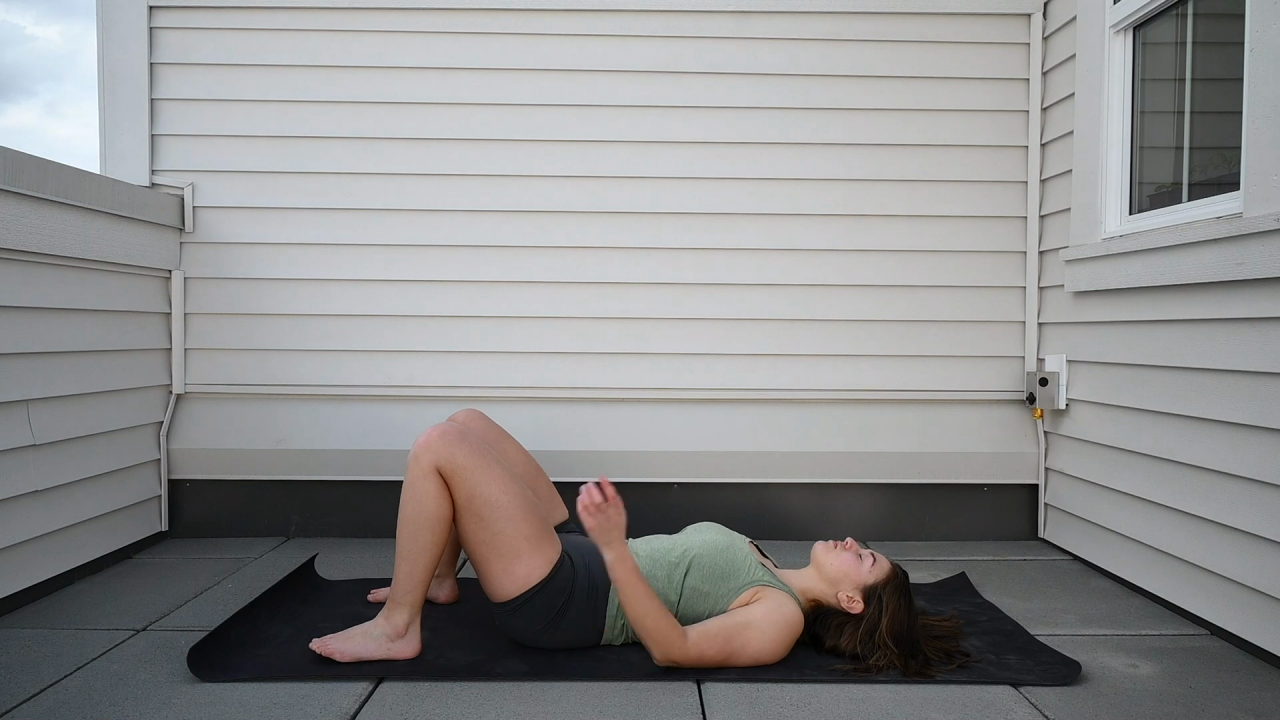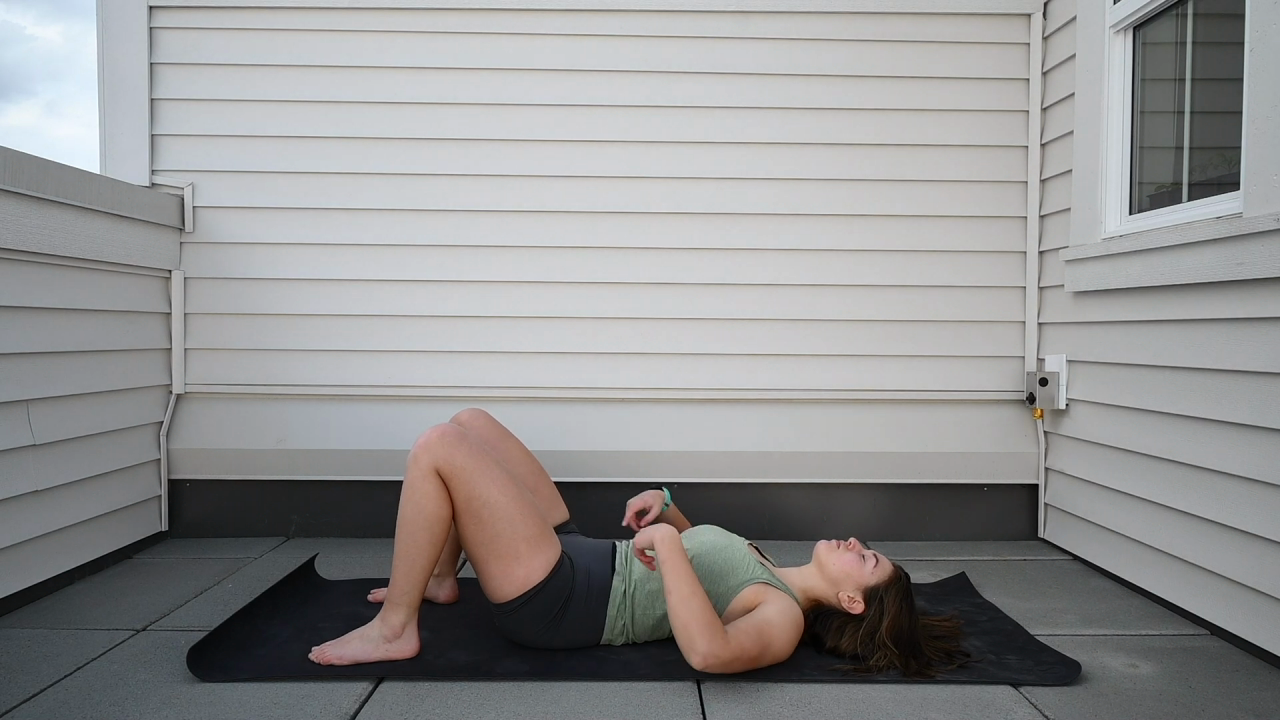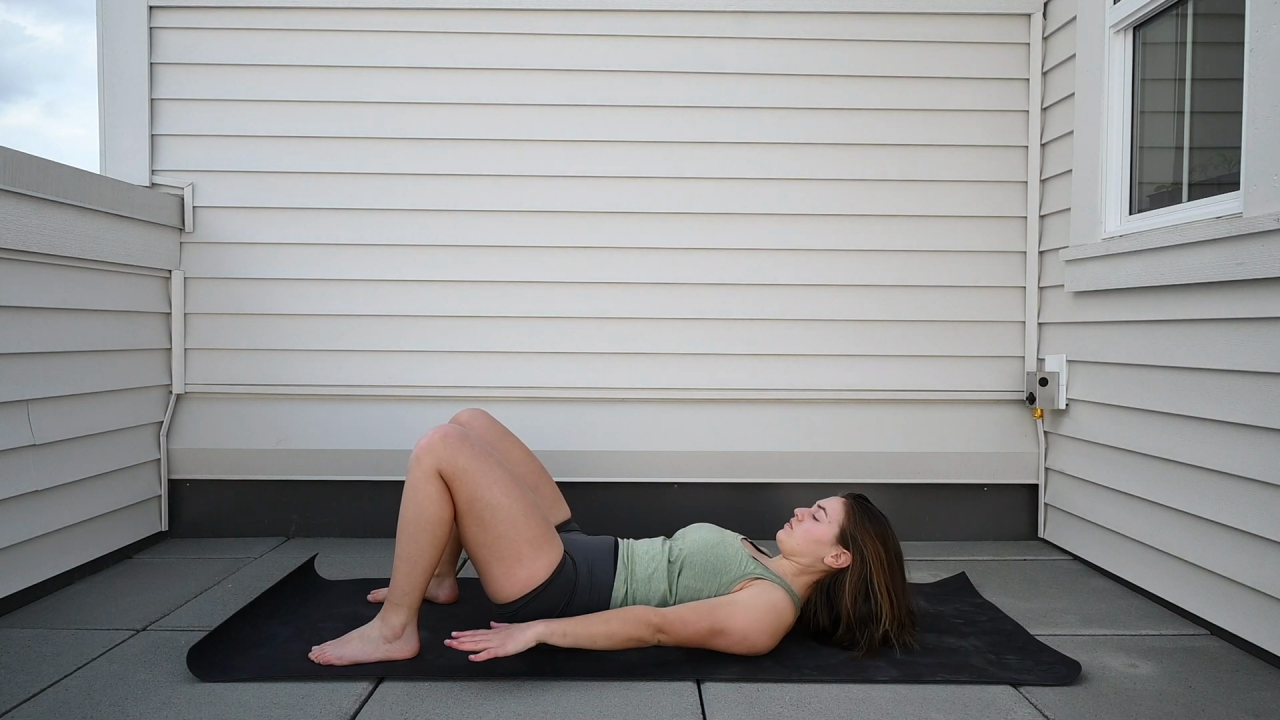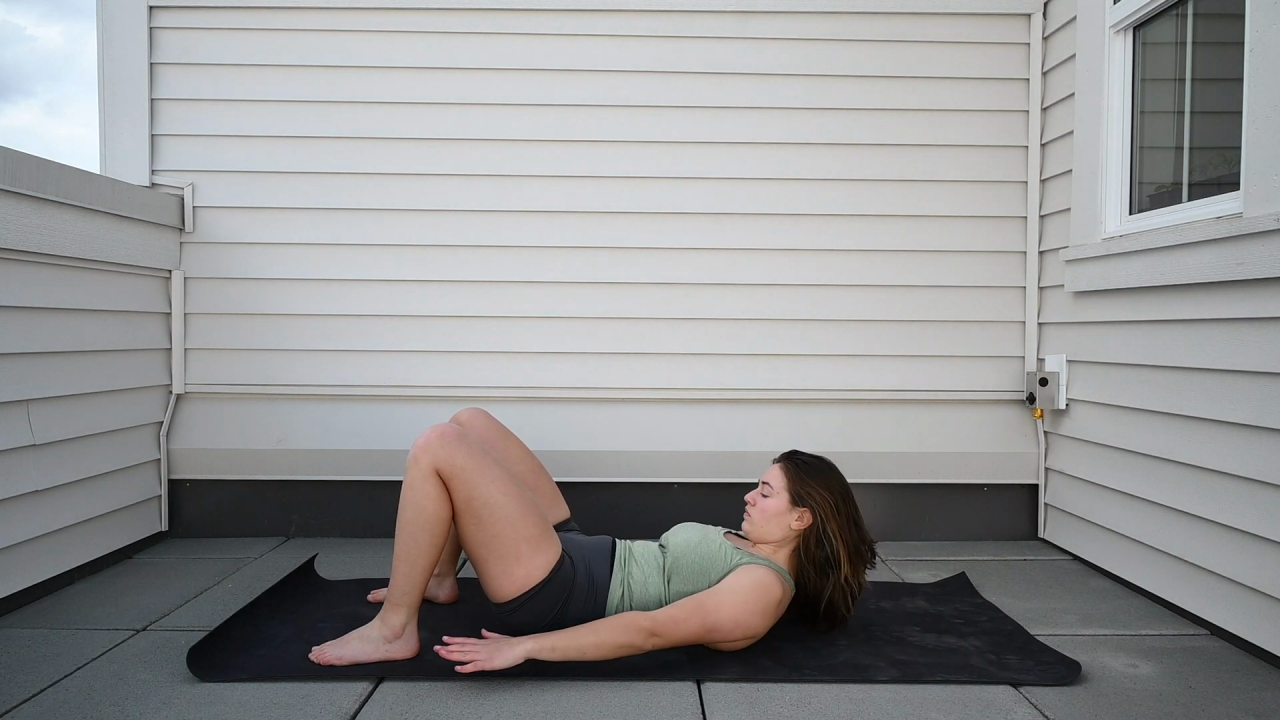
dt=1s
person 1, frame 1
left shoulder: (781, 620)
right shoulder: (768, 576)
left elbow: (670, 646)
left wrist: (613, 549)
right wrist: (604, 538)
left hip: (555, 600)
right hip: (573, 561)
left knee: (438, 447)
right knee: (465, 422)
left ankle: (397, 628)
right ankle: (438, 579)
person 1, frame 2
left shoulder: (785, 620)
right shoulder: (769, 574)
left elbow: (710, 652)
left wrist: (666, 545)
right wrist: (661, 506)
left hip: (554, 602)
right hip: (577, 556)
left knee: (437, 448)
right knee: (469, 422)
left ankle: (394, 631)
right ankle: (438, 578)
person 1, frame 3
left shoulder: (770, 609)
right shoulder: (763, 566)
left elbow: (658, 626)
left wrist: (535, 630)
left hip: (559, 591)
right hip: (579, 552)
left knee: (438, 450)
right knee: (470, 422)
left ankle: (393, 630)
right ankle: (438, 577)
person 1, frame 4
left shoulder: (764, 590)
right shoulder: (752, 551)
left elbow: (650, 631)
left wrist: (524, 646)
left hip: (554, 594)
right hip: (575, 556)
left knee: (436, 447)
right knee: (469, 423)
left ankle: (394, 630)
right ankle: (437, 577)
